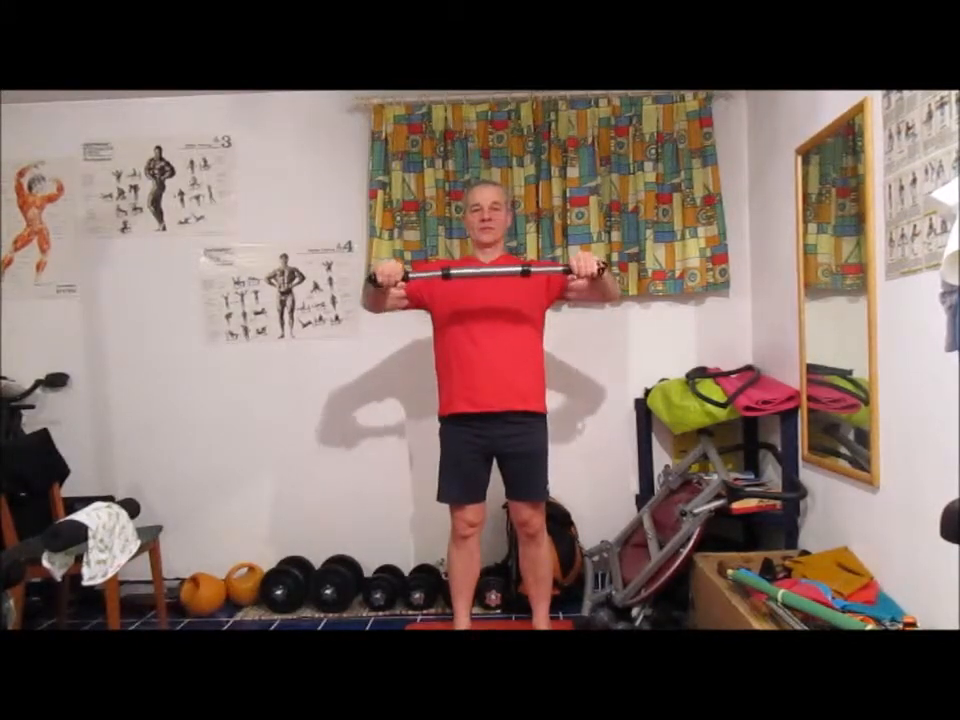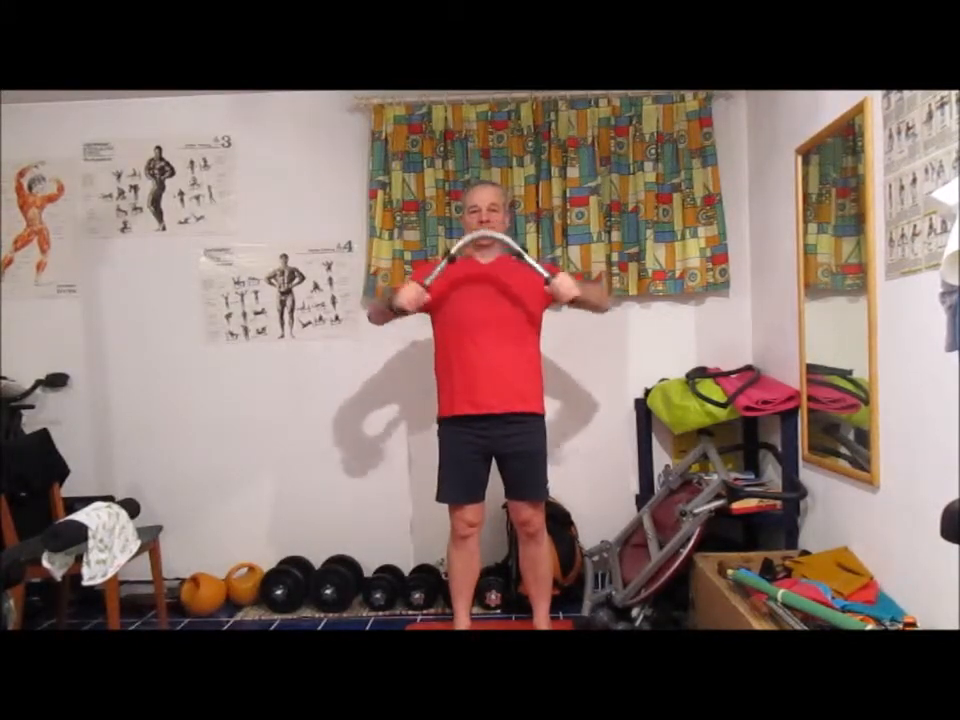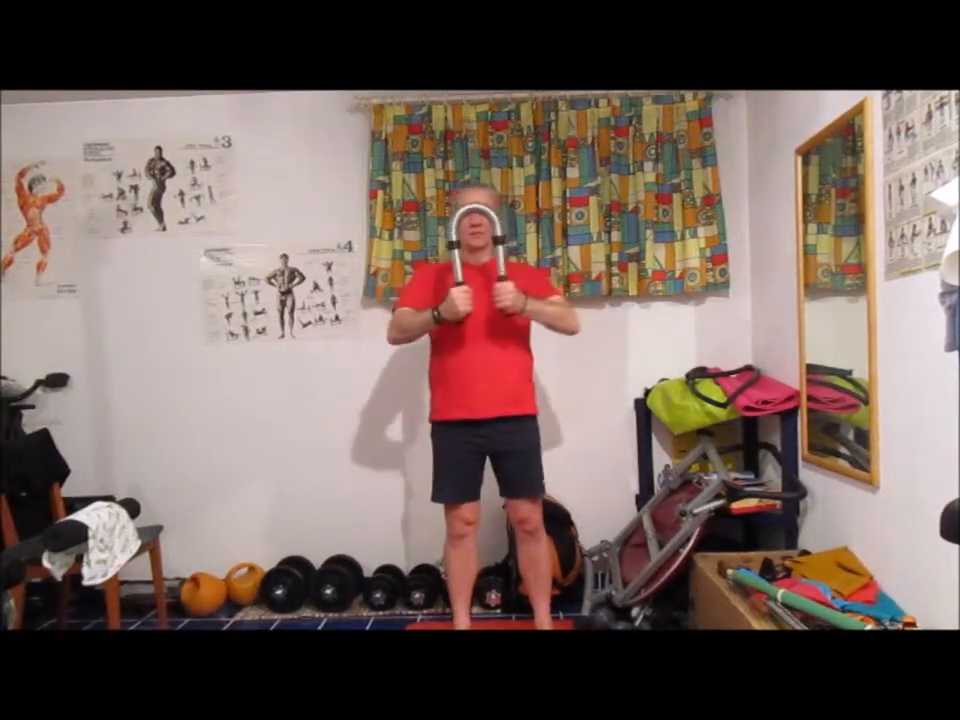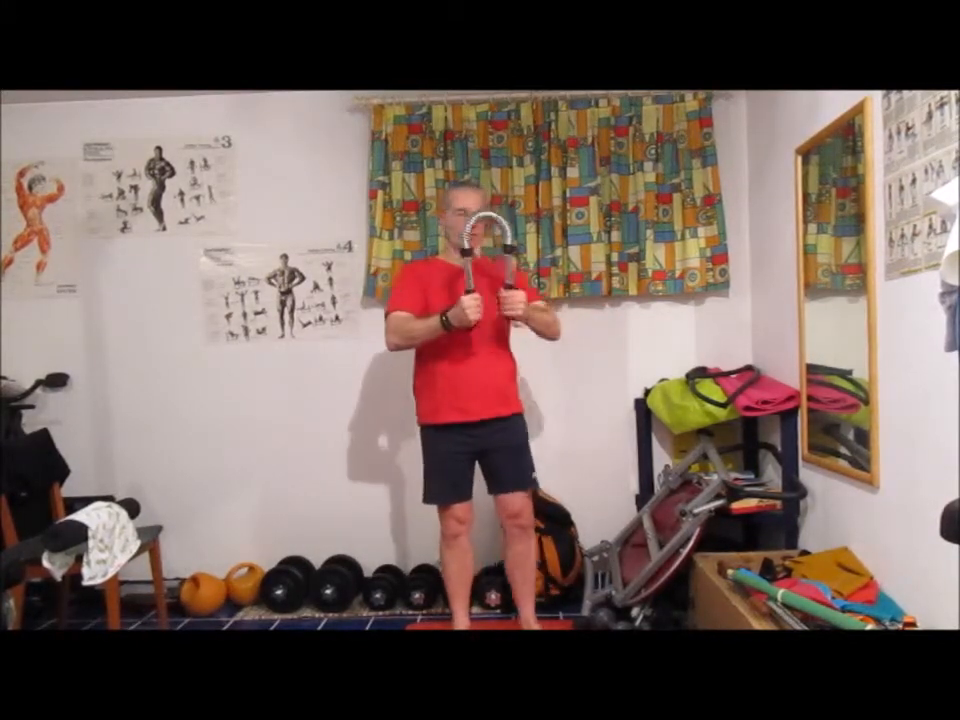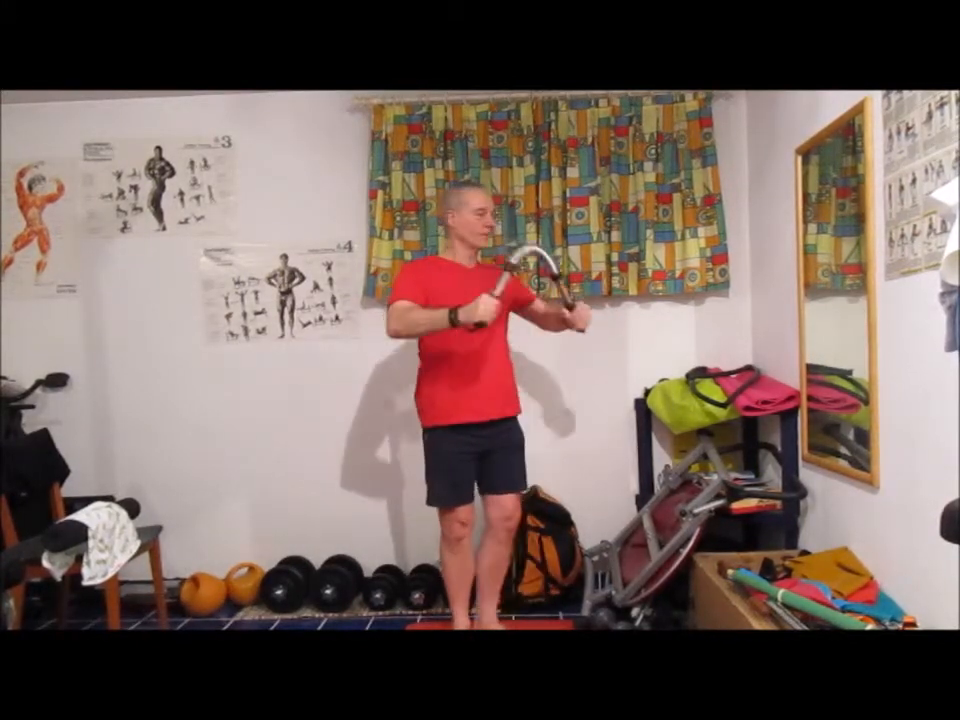
dt=0.3s
person 1, frame 1
left shoulder: (538, 274)
right shoulder: (438, 275)
left elbow: (608, 293)
right elbow: (375, 304)
left wrist: (595, 270)
right wrist: (379, 281)
left hip: (524, 419)
right hip: (462, 421)
left knee: (531, 523)
right knee: (465, 525)
left ankle: (542, 623)
right ankle: (461, 623)
person 1, frame 2
left shoulder: (534, 273)
right shoulder: (437, 275)
left elbow: (602, 303)
right elbow: (376, 316)
left wrist: (578, 290)
right wrist: (396, 303)
left hip: (522, 419)
right hip: (461, 422)
left knee: (531, 523)
right knee: (464, 525)
left ankle: (542, 622)
right ankle: (461, 623)
person 1, frame 3
left shoulder: (524, 274)
right shoulder: (430, 275)
left elbow: (570, 323)
right elbow: (396, 331)
left wrist: (522, 304)
right wrist: (444, 312)
left hip: (515, 418)
right hip: (454, 421)
left knee: (528, 521)
right knee: (461, 525)
left ankle: (544, 622)
right ankle: (461, 623)
person 1, frame 4
left shoulder: (505, 274)
right shoulder: (416, 275)
left elbow: (553, 329)
right elbow: (395, 336)
left wrist: (526, 311)
right wrist: (450, 319)
left hip: (503, 418)
right hip: (444, 423)
left knee: (519, 517)
right knee: (455, 524)
left ankle: (529, 620)
right ankle: (461, 623)
person 1, frame 5
left shoulder: (497, 277)
right shoulder: (421, 272)
left elbow: (539, 312)
right elbow: (396, 324)
left wrist: (567, 316)
right wrist: (459, 315)
left hip: (501, 419)
right hip: (448, 423)
left knee: (505, 519)
right knee: (457, 526)
left ankle: (487, 617)
right ankle: (459, 622)
